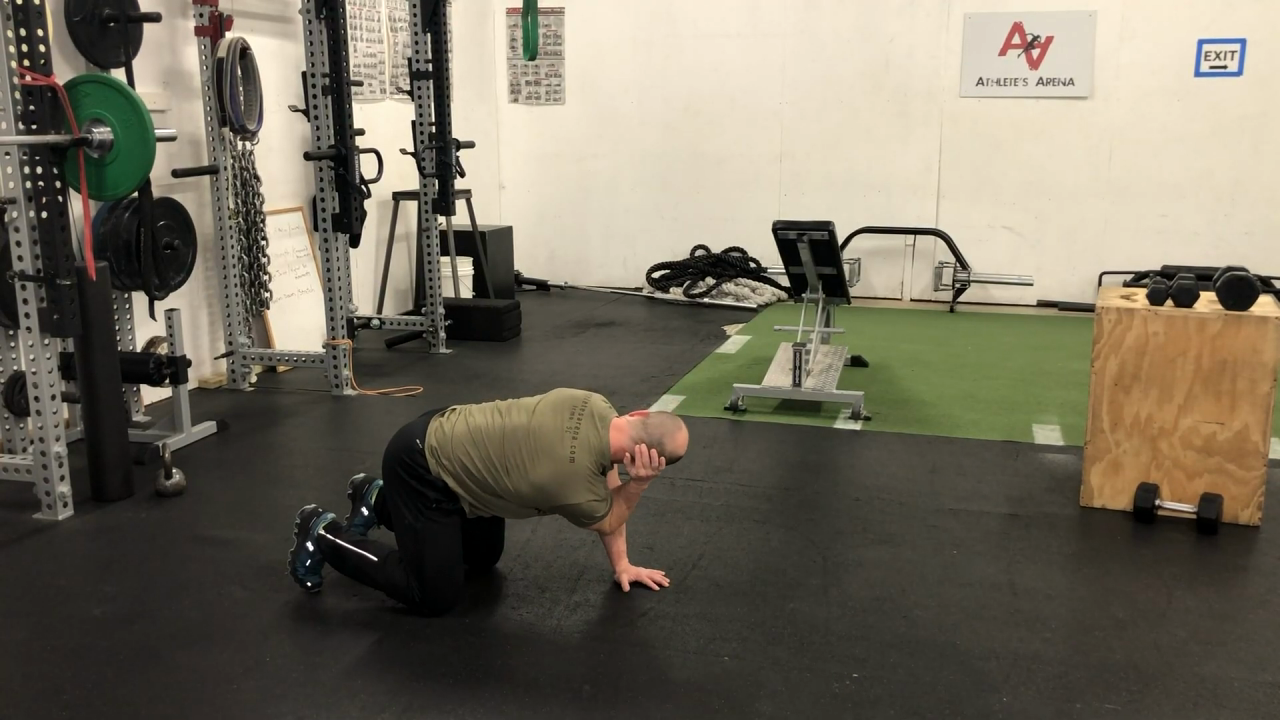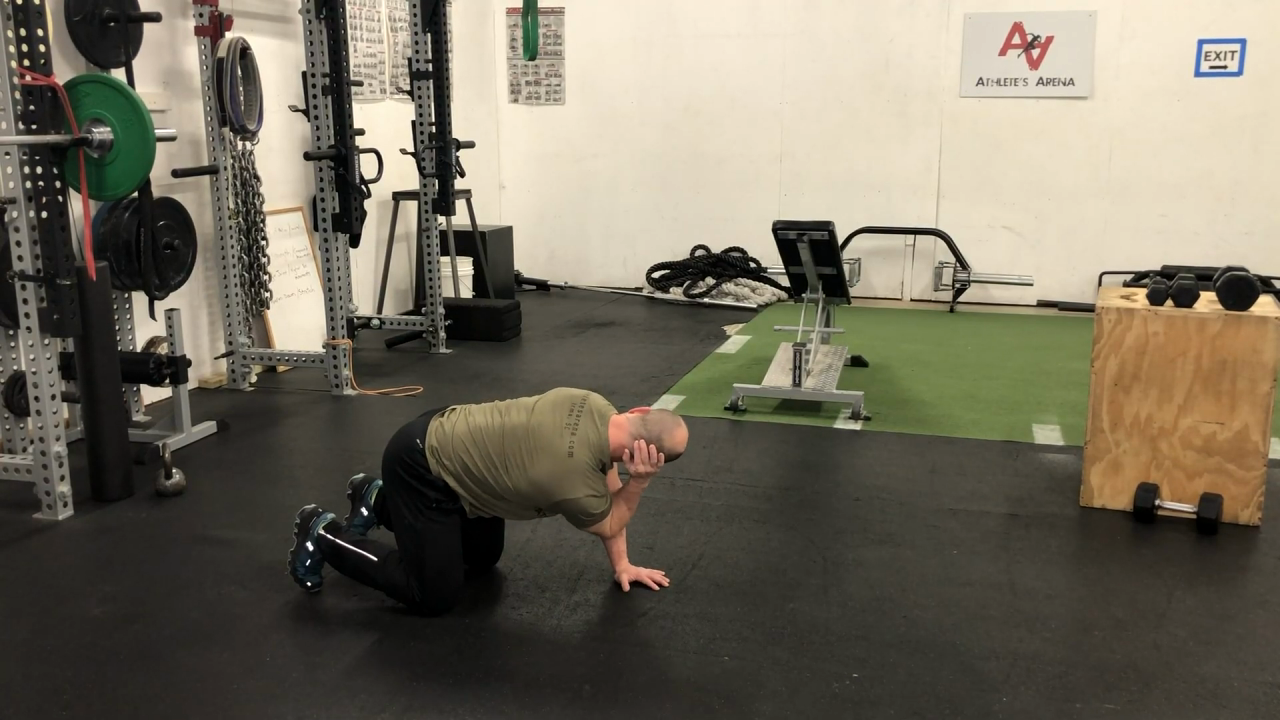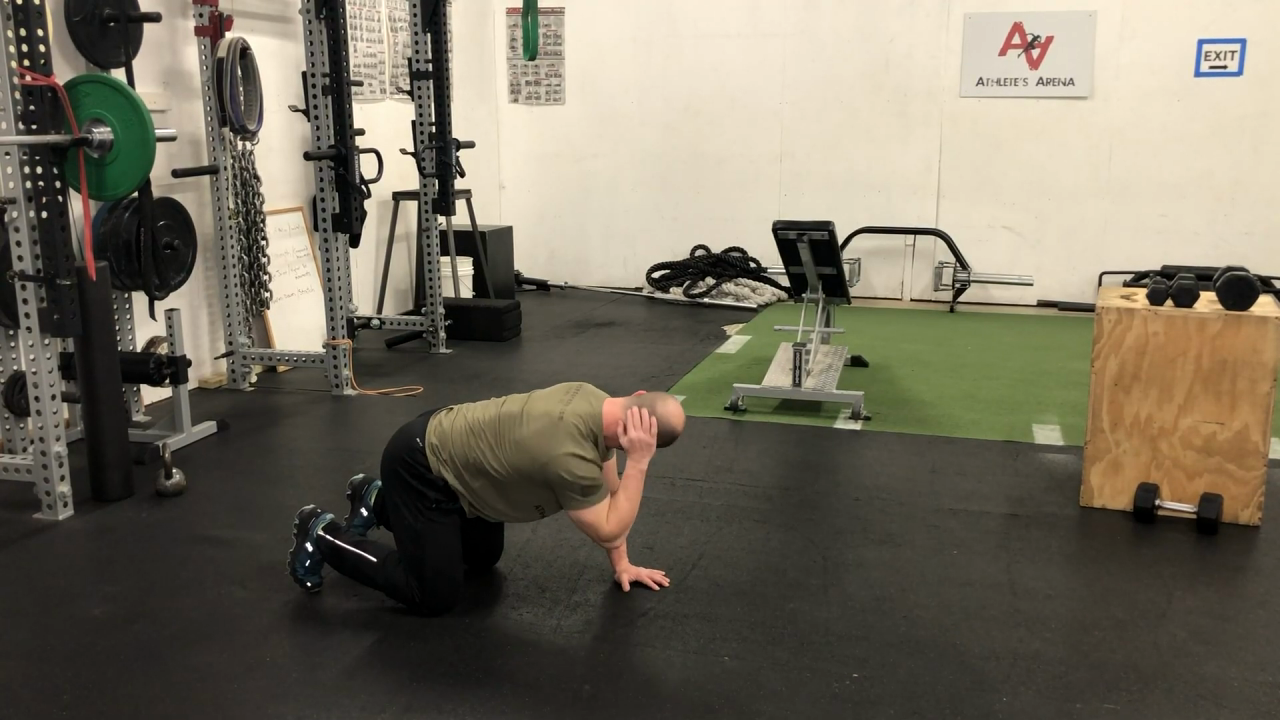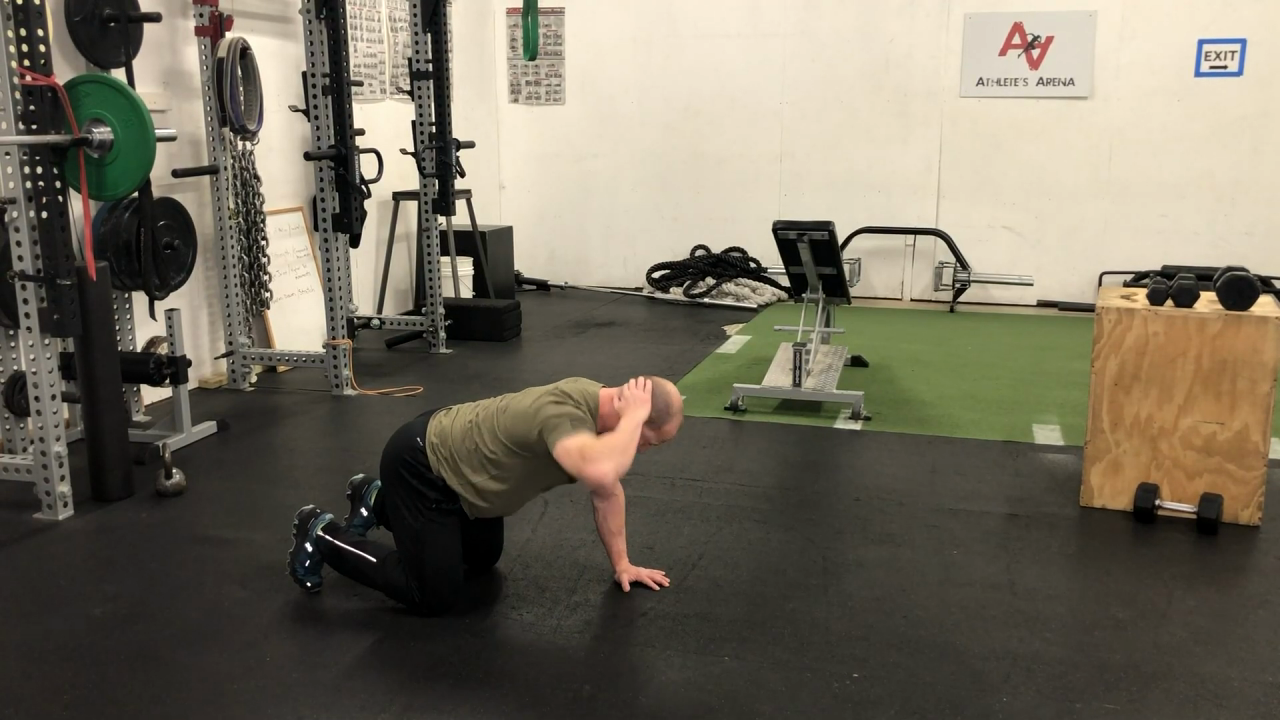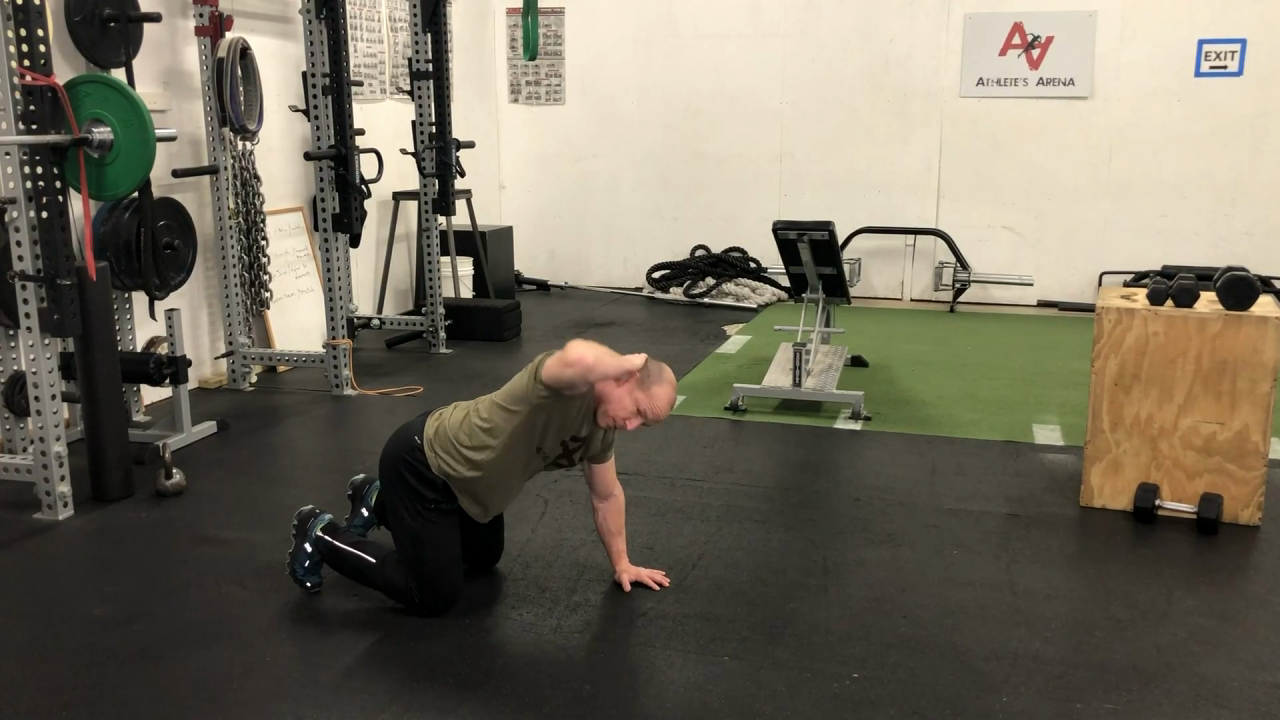
dt=0.4s
person 1, frame 1
left shoulder: (598, 409)
right shoulder: (576, 484)
left elbow: (609, 494)
right elbow: (609, 519)
left wrist: (621, 563)
right wrist: (639, 484)
left hip: (445, 435)
right hip: (420, 466)
left knee: (484, 557)
right knee: (435, 596)
left ankle: (378, 499)
right ankle: (324, 537)
person 1, frame 2
left shoulder: (597, 409)
right shoulder: (575, 480)
left elbow: (608, 492)
right elbow: (608, 525)
left wrist: (622, 564)
right wrist: (640, 482)
left hip: (446, 436)
right hip: (420, 465)
left knee: (483, 557)
right knee: (434, 595)
left ankle: (378, 500)
right ankle: (324, 537)
person 1, frame 3
left shoulder: (595, 401)
right shoulder: (570, 451)
left elbow: (610, 490)
right elbow: (609, 532)
left wrist: (622, 565)
right wrist: (640, 461)
left hip: (449, 444)
right hip: (420, 464)
left knee: (483, 558)
right knee: (434, 595)
left ankle: (378, 500)
right ankle: (324, 537)
person 1, frame 4
left shoulder: (596, 401)
right shoulder: (565, 410)
left elbow: (608, 491)
right elbow: (600, 471)
left wrist: (622, 563)
right wrist: (634, 416)
left hip: (454, 454)
right hip: (419, 463)
left knee: (483, 558)
right knee: (434, 596)
left ankle: (378, 501)
right ankle: (324, 537)
person 1, frame 5
left shoulder: (600, 424)
right shoulder: (567, 381)
left elbow: (606, 495)
right elbow: (580, 358)
left wrist: (622, 564)
right wrist: (627, 364)
left hip: (459, 467)
right hip: (419, 463)
left knee: (484, 558)
right knee: (433, 596)
left ankle: (378, 501)
right ankle: (323, 537)
